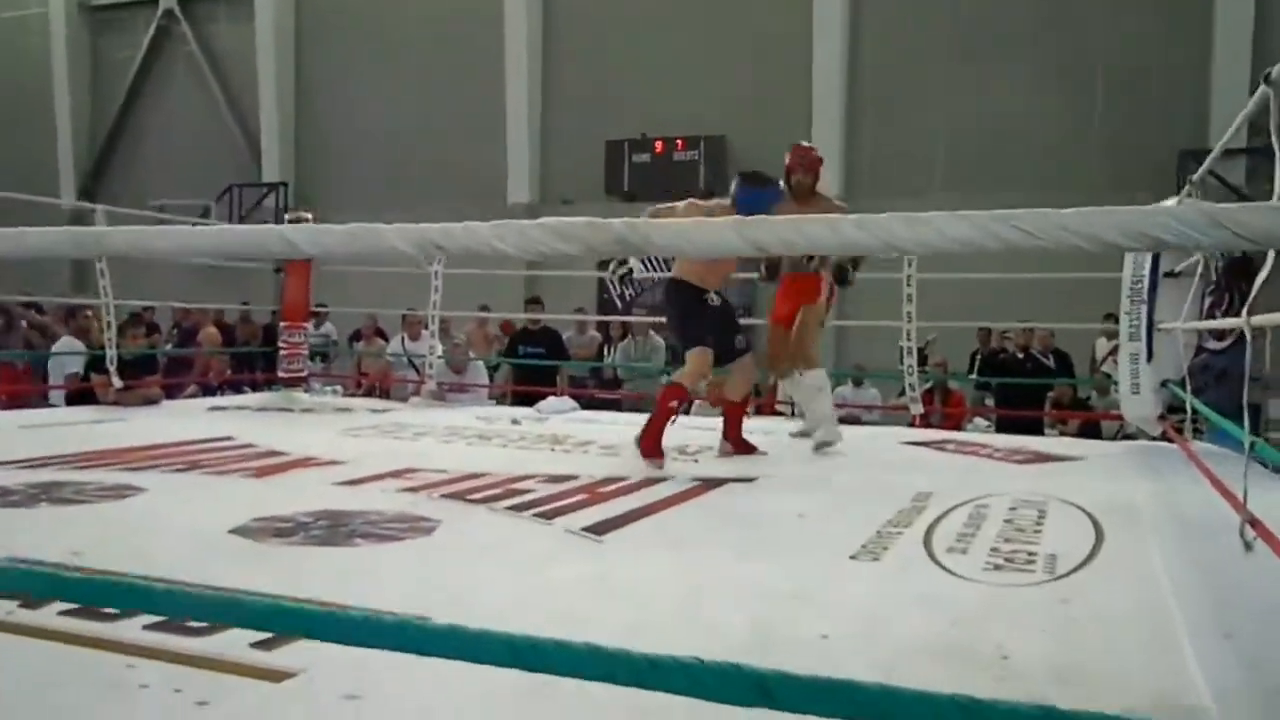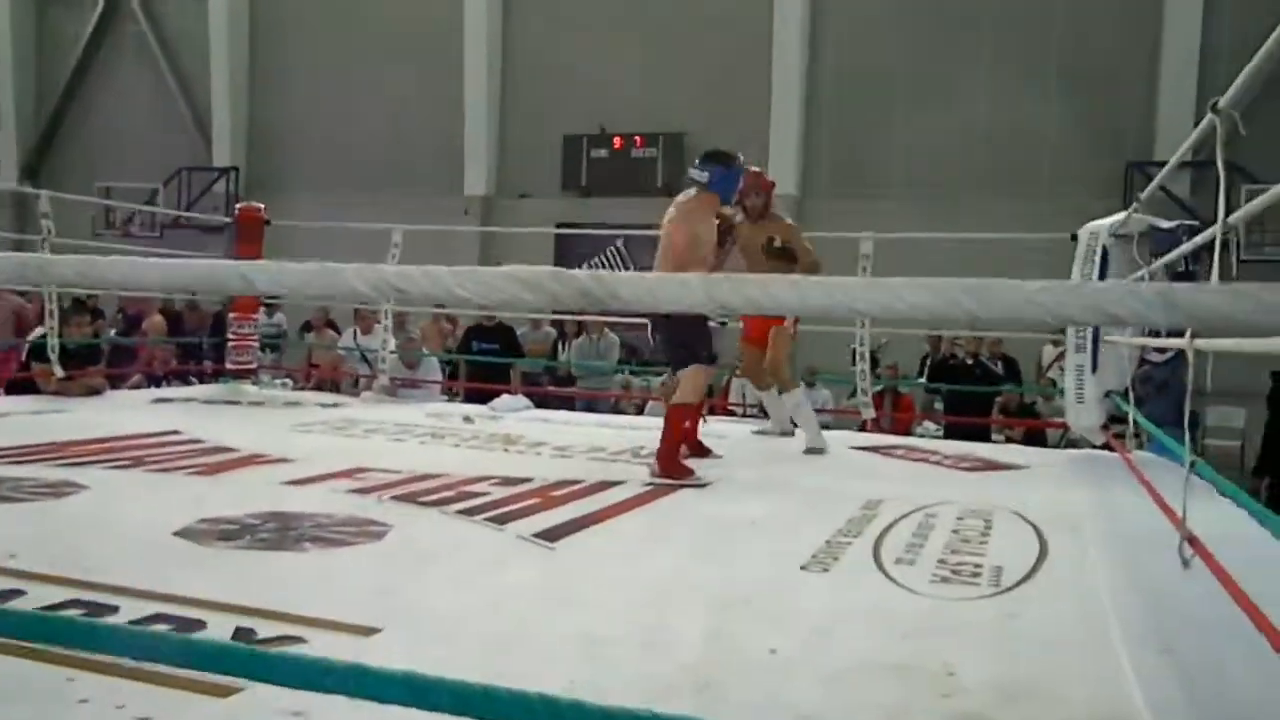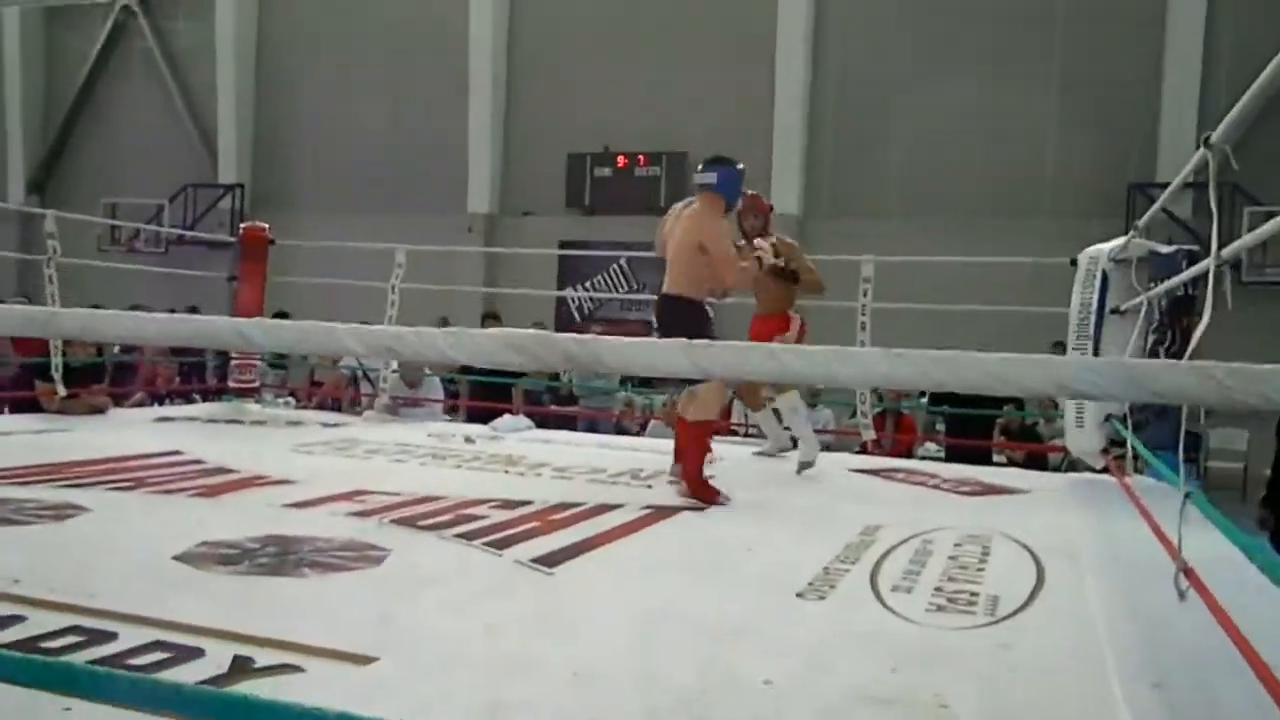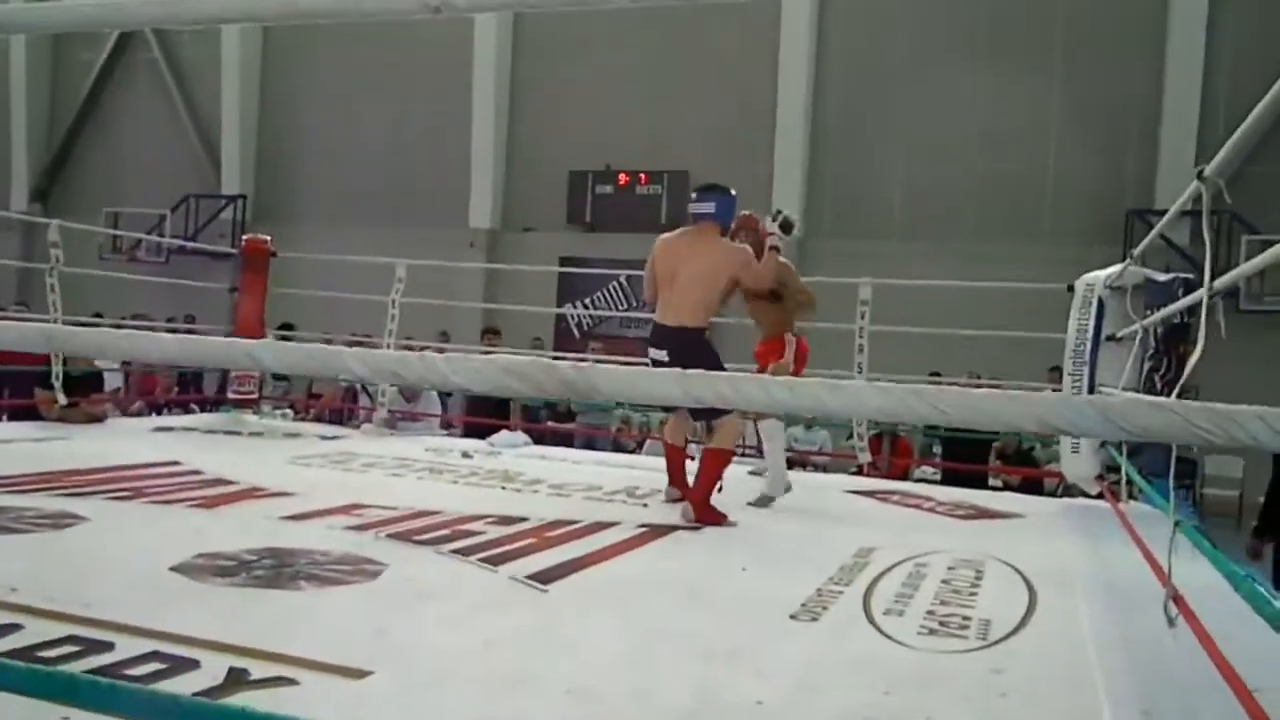
dt=0.2s
person 1, frame 1
left shoulder: (751, 221)
right shoulder: (703, 213)
right elbow: (657, 215)
right wrist: (632, 257)
left hip: (714, 299)
right hip: (685, 295)
left knee: (745, 366)
right knee: (700, 362)
left ankle: (732, 439)
right ankle: (651, 437)
person 1, frame 2
left shoulder: (702, 209)
right shoulder: (687, 219)
left knee: (699, 371)
right knee: (696, 373)
left ankle: (687, 439)
right ankle: (666, 459)
person 1, frame 3
left shoulder: (679, 210)
right shoulder: (713, 225)
left elbow: (661, 246)
right elbow: (735, 279)
right wrist: (761, 259)
left hip: (669, 307)
right hip: (685, 312)
left knee: (695, 386)
right knee: (713, 391)
left ankle: (683, 460)
right ankle: (692, 477)
person 1, frame 4
left shoulder: (664, 243)
right shoulder: (733, 254)
left elbow: (650, 294)
right elbow: (764, 284)
right wrist: (773, 244)
left hip: (660, 339)
right hip: (689, 344)
left knee: (679, 411)
right knee: (729, 423)
left ankle: (678, 483)
right ankle: (698, 503)
person 2, frame 1
left shoulder: (832, 209)
right shoulder: (780, 207)
left wrist: (849, 265)
right wrist: (768, 262)
left hip: (815, 284)
right hip: (788, 285)
left knee: (802, 347)
right knee: (775, 357)
left ankle: (827, 425)
right ankle: (814, 416)
person 2, frame 2
left shoulder: (785, 227)
right shoulder: (739, 225)
left elbow: (814, 265)
left wrist: (788, 256)
left knee: (777, 369)
right knee: (752, 368)
left ankle: (814, 434)
right ankle: (782, 421)
person 2, frame 3
left shoulder: (786, 247)
right shoulder: (743, 248)
left elbow: (818, 285)
left wrist: (792, 275)
left hip: (786, 322)
right hip: (760, 323)
right knee: (746, 390)
left ankle: (808, 444)
right ankle: (778, 440)
person 2, frame 4
left shoulder: (778, 266)
left elbow: (809, 302)
left wrist: (777, 296)
left hip: (788, 346)
right hip: (769, 346)
left ankle: (777, 480)
right ankle: (773, 460)
